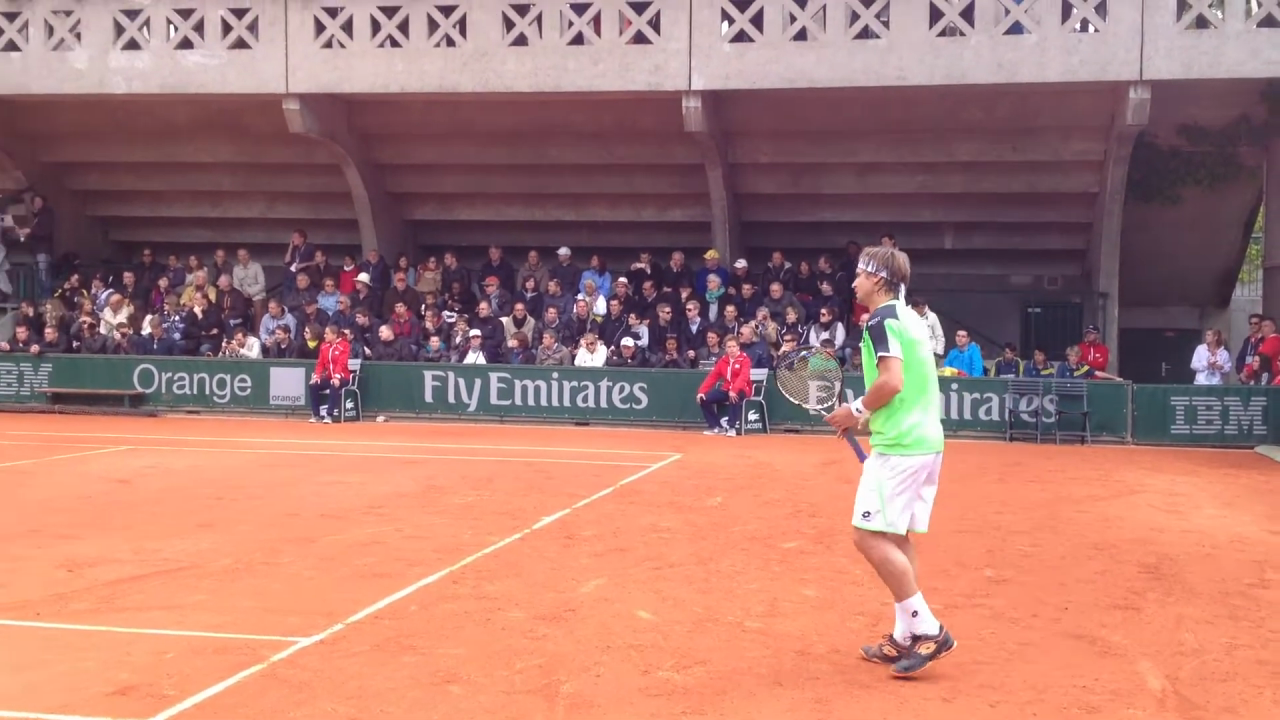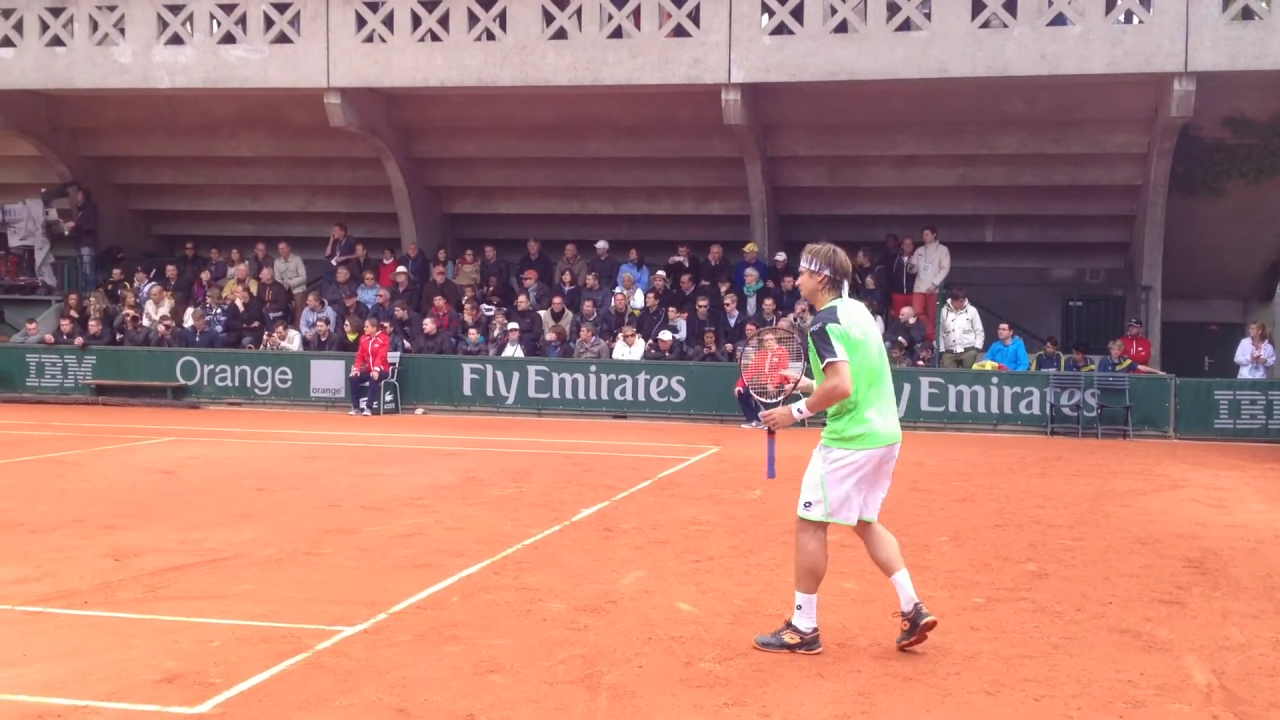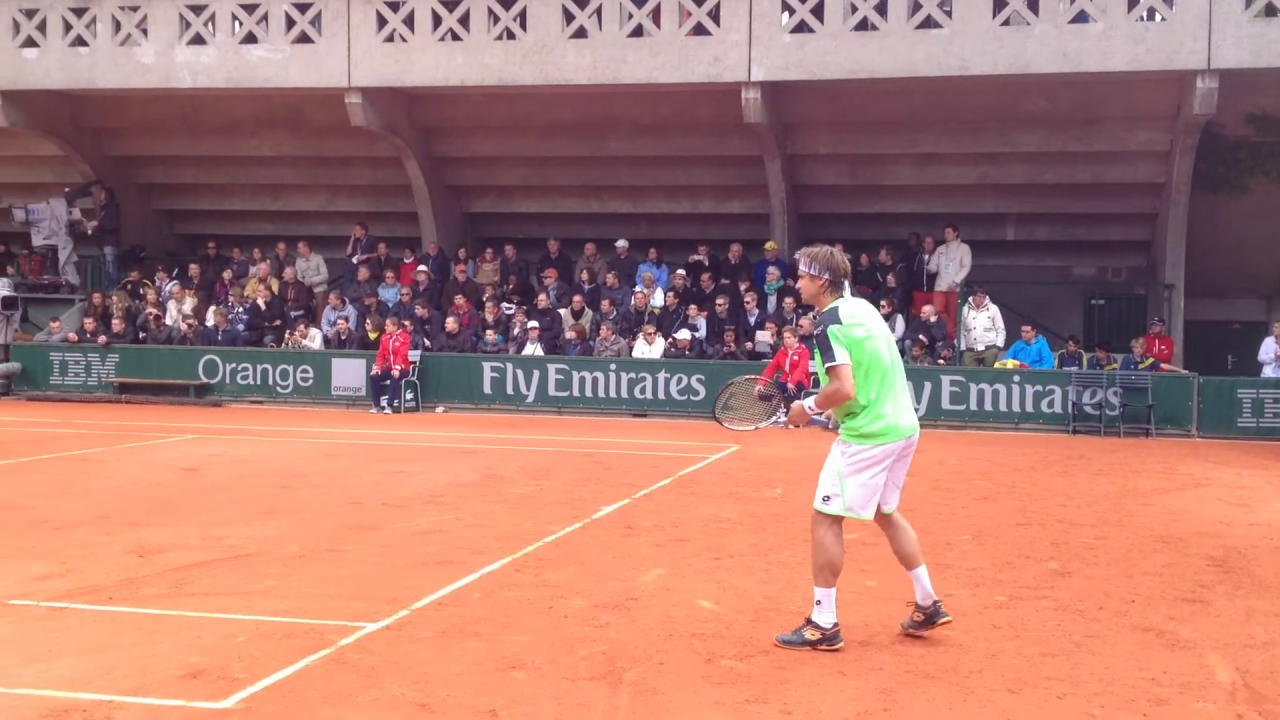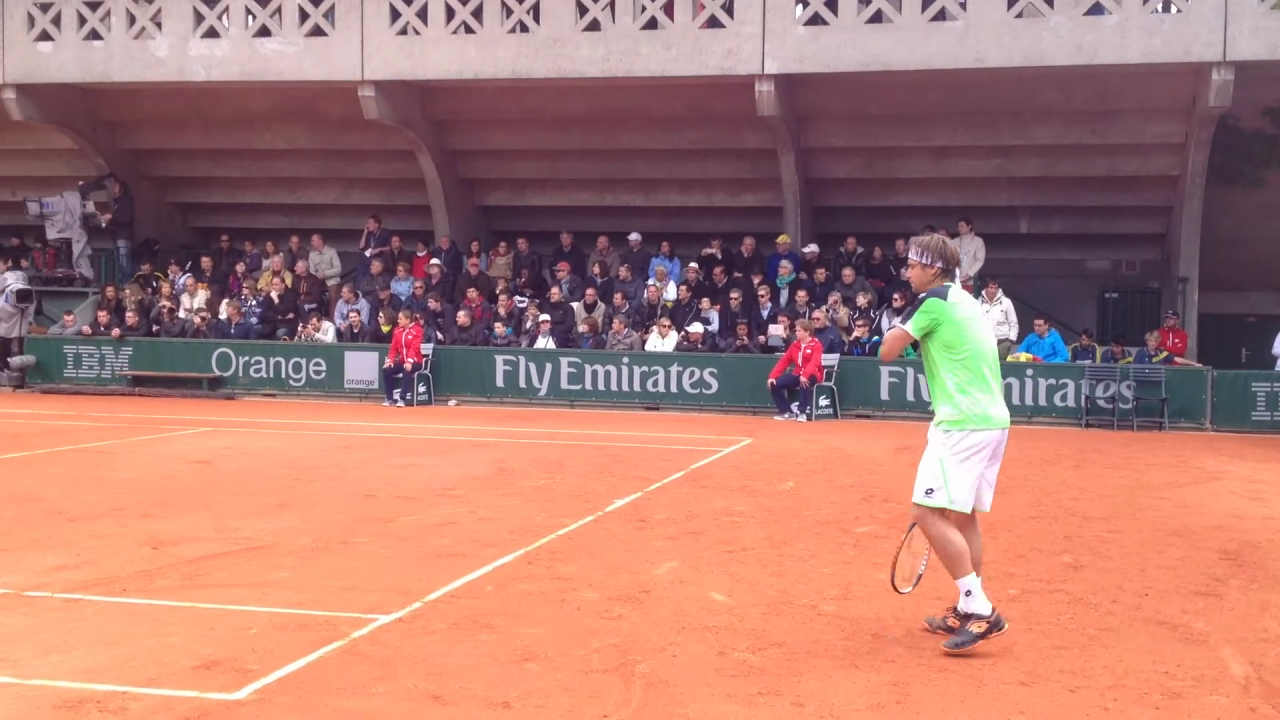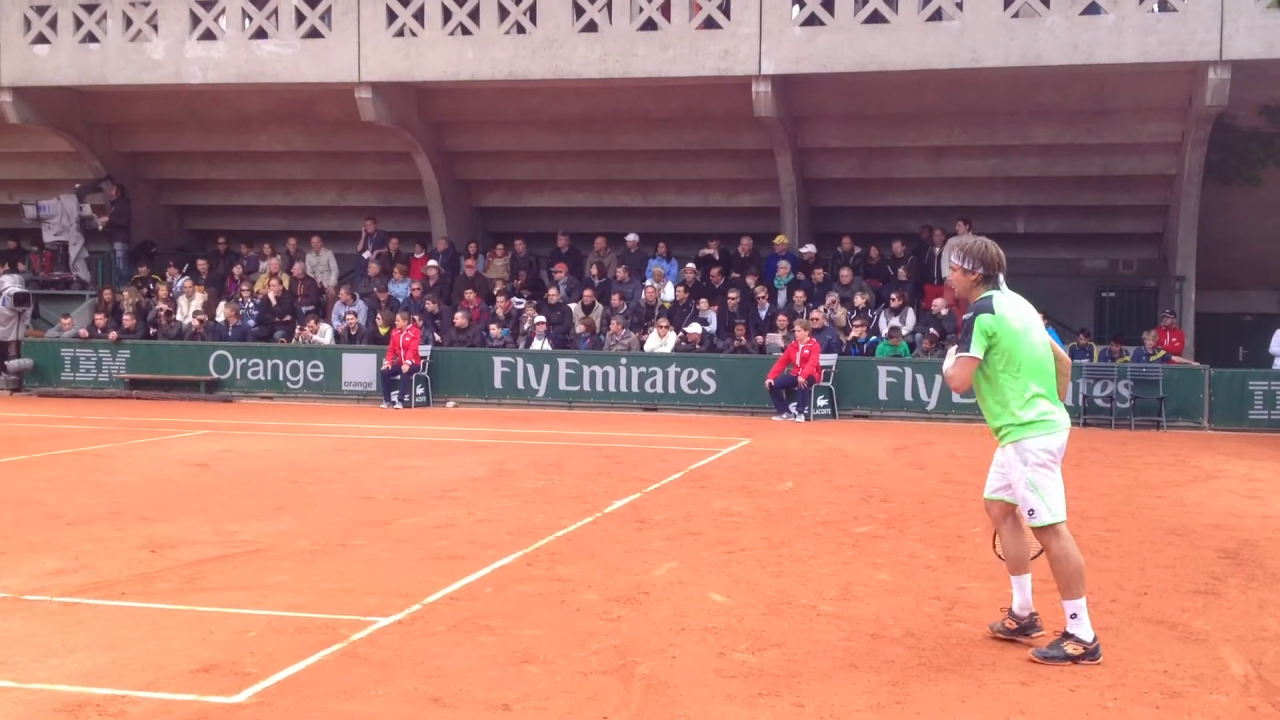
dt=0.5s
person 1, frame 1
left shoulder: (882, 319)
right shoulder: (909, 318)
left elbow: (893, 381)
left wrist: (854, 411)
right wrist: (868, 418)
left hip: (899, 448)
right hip: (924, 443)
left knee: (871, 537)
right knee: (896, 538)
left ankle: (928, 628)
right ankle: (908, 634)
person 1, frame 2
left shoulder: (825, 322)
right shoulder: (858, 310)
left elbow: (841, 386)
left wrist: (795, 410)
right wrist: (813, 385)
left hip: (848, 440)
right hip: (884, 435)
left knee: (810, 526)
right knee: (865, 523)
left ankle: (804, 627)
right ankle: (911, 607)
person 1, frame 3
left shoulder: (830, 324)
right shoulder: (863, 308)
left elbow: (843, 389)
left wrist: (808, 406)
right wrist: (830, 406)
left hip: (867, 437)
right hip: (903, 428)
left knee: (825, 520)
right knee: (887, 514)
left ankle: (823, 623)
right ankle: (928, 603)
person 1, frame 4
left shoulder: (935, 299)
right shoulder: (966, 303)
left elbow: (888, 351)
left wrist: (900, 329)
right wrist: (941, 421)
left hip: (964, 426)
right hip: (991, 422)
left knee: (930, 514)
right knee: (962, 515)
left ankle: (979, 610)
right ankle: (969, 609)
person 1, frame 5
left shoulder: (980, 314)
right shoulder: (1016, 303)
left elbow: (960, 381)
right elbow: (1063, 361)
left wrist: (949, 360)
right wrist: (1052, 408)
left hip: (1027, 434)
right hip: (1043, 425)
left knee: (1050, 530)
right knee: (998, 509)
left ankle: (1081, 636)
right ankle: (1022, 612)
